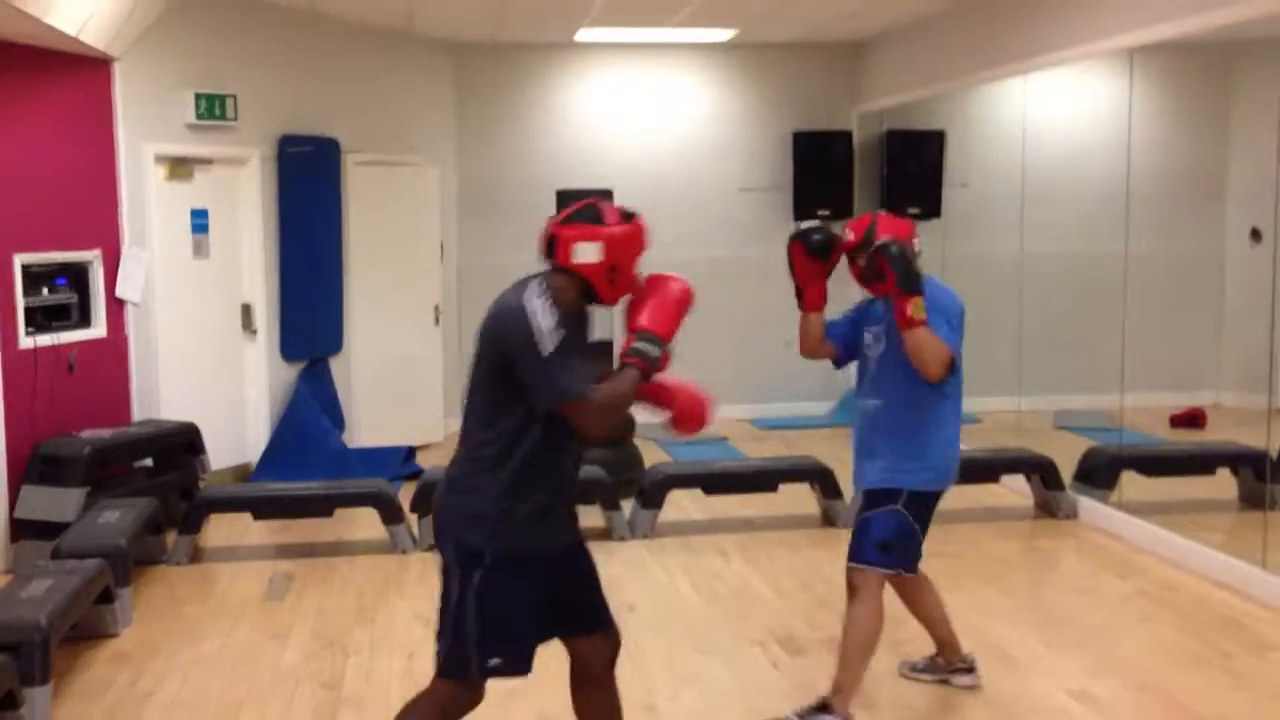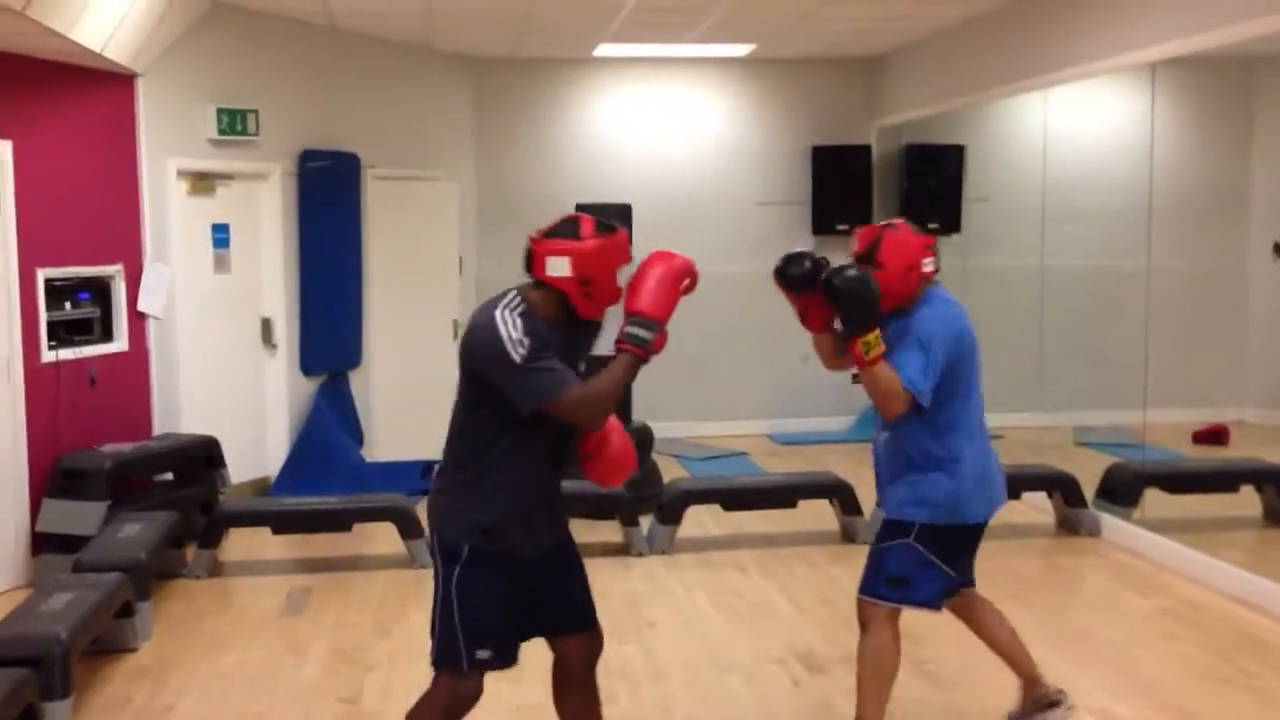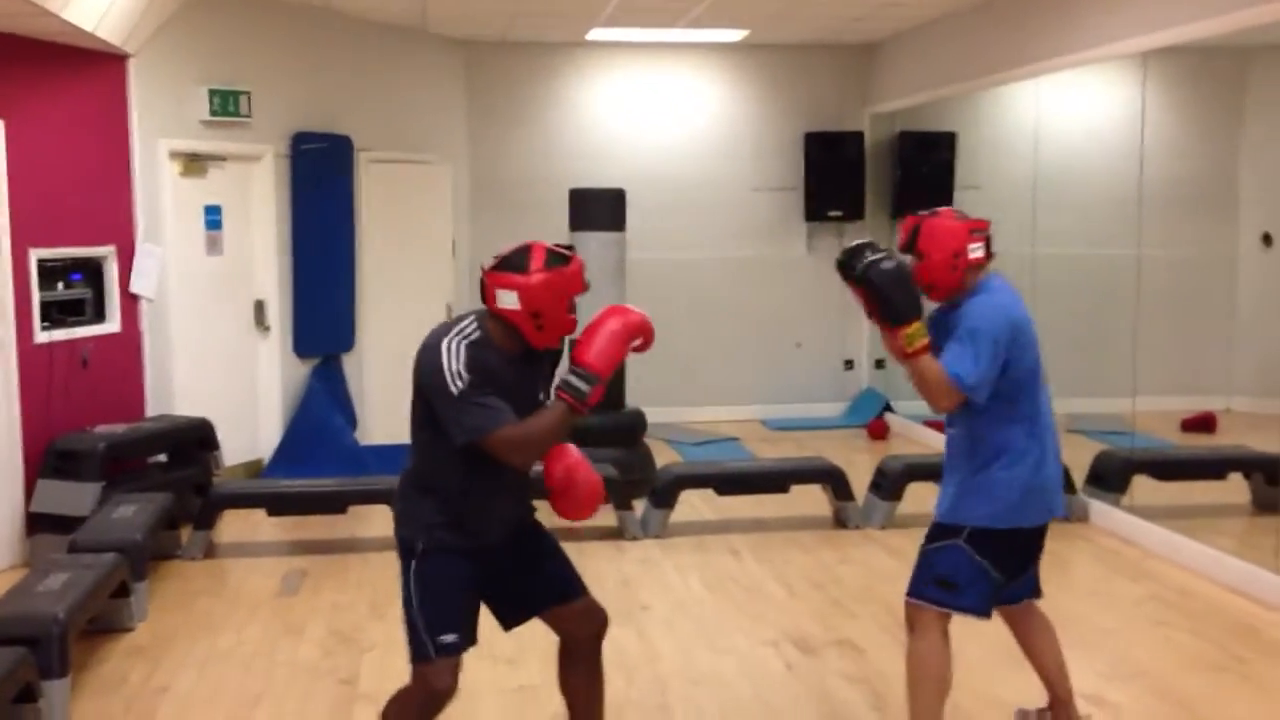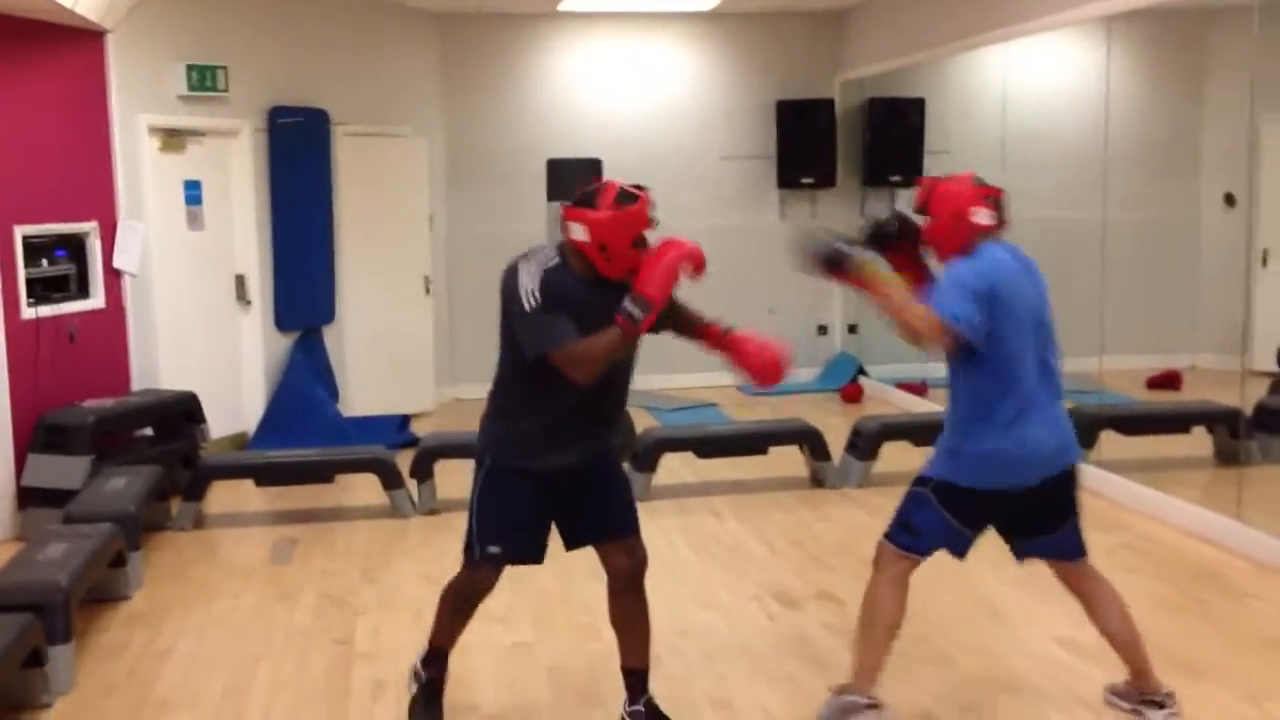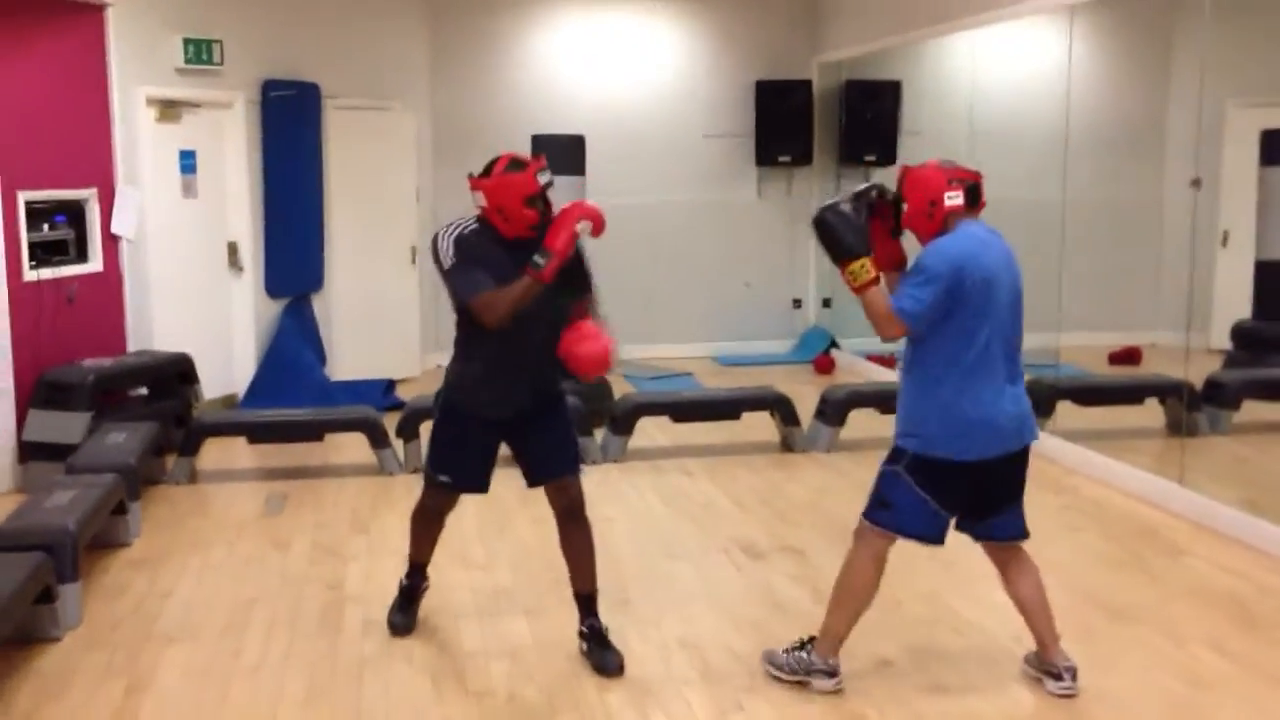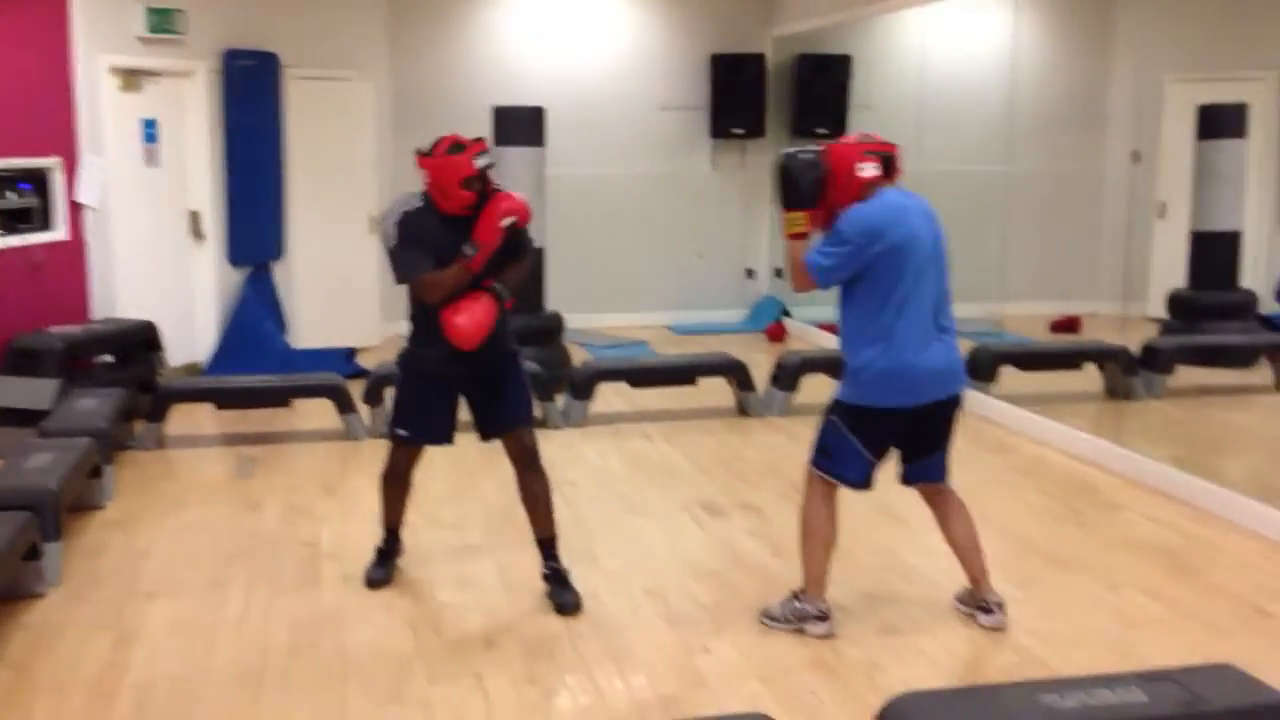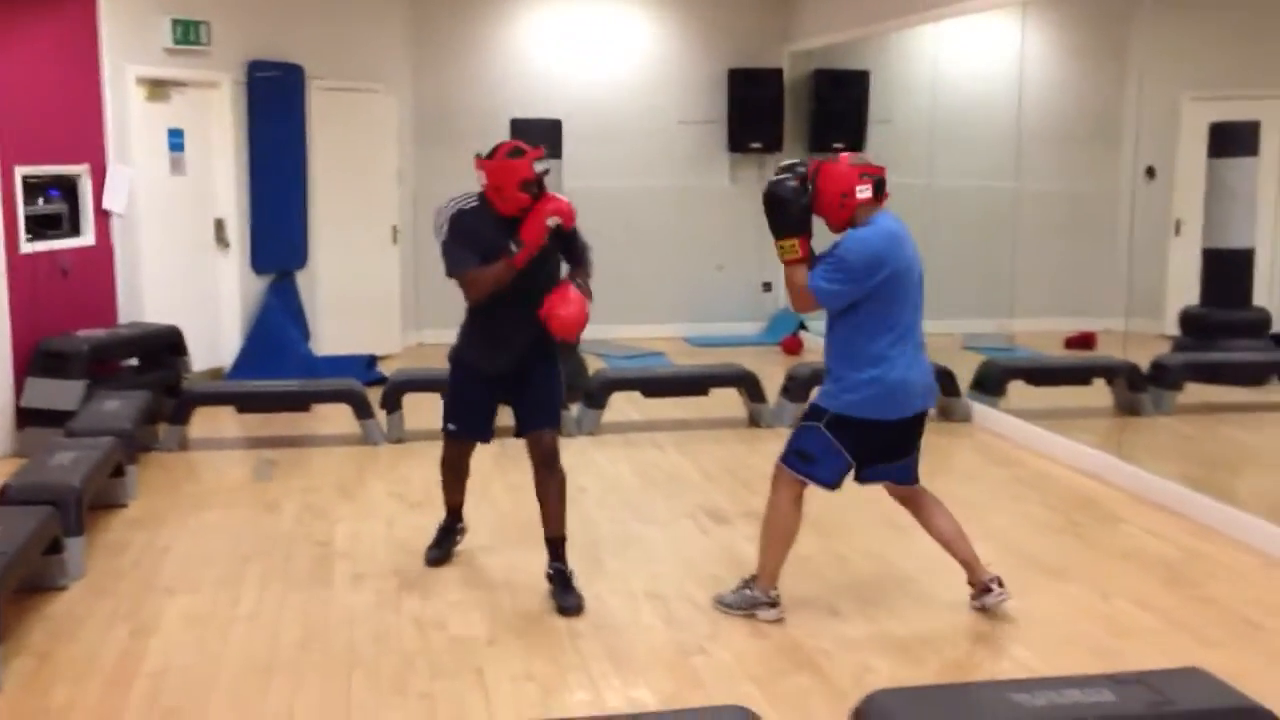
dt=0.7s
person 1, frame 1
left shoulder: (937, 301)
right shoulder: (871, 309)
left elbow: (934, 365)
right elbow: (814, 348)
left wrist: (907, 299)
right wrist: (810, 286)
left hip: (913, 466)
right hip: (884, 462)
left knee: (864, 577)
right knee: (897, 568)
right ankle: (955, 659)
person 1, frame 2
left shoulder: (934, 322)
right shoulder: (898, 314)
left elbow: (892, 403)
right elbow: (834, 359)
left wrist: (864, 330)
right wrist: (812, 308)
left hip: (934, 493)
right hip: (956, 486)
left knee: (877, 609)
right knee: (959, 596)
person 1, frame 3
left shoulder: (988, 312)
right shoulder: (971, 302)
left elbow: (944, 395)
right elbow: (910, 355)
left wrist: (906, 322)
right wrist: (880, 301)
left hip: (993, 494)
right hip: (1017, 486)
left knee: (925, 612)
right knee: (1015, 603)
person 1, frame 4
left shoulder: (980, 272)
right shoulder: (1010, 264)
left elbow: (930, 332)
right elbow: (941, 318)
left wrist: (864, 271)
right wrist: (908, 262)
left hip: (984, 460)
right hip: (1048, 453)
left knee: (892, 561)
right knee: (1076, 570)
person 1, frame 5
left shoulder: (949, 253)
right shoulder: (994, 248)
left elbow: (892, 324)
right elbow: (918, 304)
left wrist: (854, 260)
right wrist: (884, 246)
left hip: (945, 433)
right hip: (1006, 429)
left knee: (873, 538)
right knee: (1005, 547)
left ankle: (821, 657)
right ankle: (1055, 661)
person 1, frame 6
left shoulder: (867, 218)
right shoulder: (918, 211)
left elbow: (803, 278)
left wrist: (798, 211)
right wrist: (824, 213)
left hip: (879, 384)
right hip: (938, 377)
left knee: (821, 483)
right knee: (934, 488)
left ankle: (812, 604)
right ankle: (985, 597)
person 1, frame 7
left shoulder: (867, 244)
right shoulder: (885, 232)
left elbow: (804, 299)
right elbow: (822, 278)
left wrist: (788, 235)
right wrist: (797, 233)
left hip: (862, 395)
right hip: (906, 391)
left knee: (787, 480)
right knee: (907, 489)
left ankle: (763, 592)
right ankle: (983, 580)
person 2, frame 1
left shoulder: (562, 306)
right shoulder: (526, 315)
right elbow: (593, 417)
left wrist: (653, 387)
right wrist: (646, 345)
left hip: (542, 521)
right hip: (488, 529)
left knee: (598, 648)
person 2, frame 2
left shoulder: (574, 319)
right shoulder: (500, 328)
right elbow: (583, 407)
left wrist: (598, 426)
right wrist: (643, 330)
left hip: (539, 524)
right hip: (476, 531)
left knee: (580, 649)
person 2, frame 3
left shoulder: (538, 344)
right shoulder: (452, 354)
right elbow: (515, 448)
left wrist: (558, 450)
right wrist: (587, 376)
left hip: (507, 523)
right hip: (440, 534)
left knee: (586, 624)
person 2, frame 4
left shoulder: (631, 270)
right shoulder: (533, 278)
left elbow: (670, 312)
right elbow: (581, 368)
left wrist: (729, 340)
right wrist: (641, 301)
left hip: (589, 451)
right hip: (518, 454)
left knee: (628, 566)
right knee: (482, 574)
right ankle: (430, 672)
person 2, frame 5
left shoulder: (551, 230)
right shoulder: (457, 243)
left elbow: (577, 287)
right elbow: (493, 312)
left wrist: (583, 324)
right wrist: (549, 257)
left hip: (539, 394)
right hip: (471, 398)
left knee: (570, 503)
right knee: (437, 501)
left ankle: (590, 625)
right ankle: (413, 584)
person 2, frame 6
left shoulder: (496, 206)
right shoulder: (405, 221)
left elbow: (522, 259)
right elbow: (432, 291)
left wrist: (493, 294)
right wrist: (480, 245)
left hip: (492, 351)
right hip: (431, 359)
left knee: (525, 452)
right knee: (401, 459)
left ankle: (553, 568)
right ankle: (390, 545)
person 2, frame 7
left shoulder: (550, 214)
right shoulder: (460, 218)
left elbow: (579, 252)
right elbow: (476, 289)
left wrist: (577, 285)
right wrist: (524, 245)
left hip: (535, 354)
right hip: (478, 357)
left knee: (546, 451)
right knee: (456, 451)
left ankle: (558, 567)
right ankle: (452, 524)
